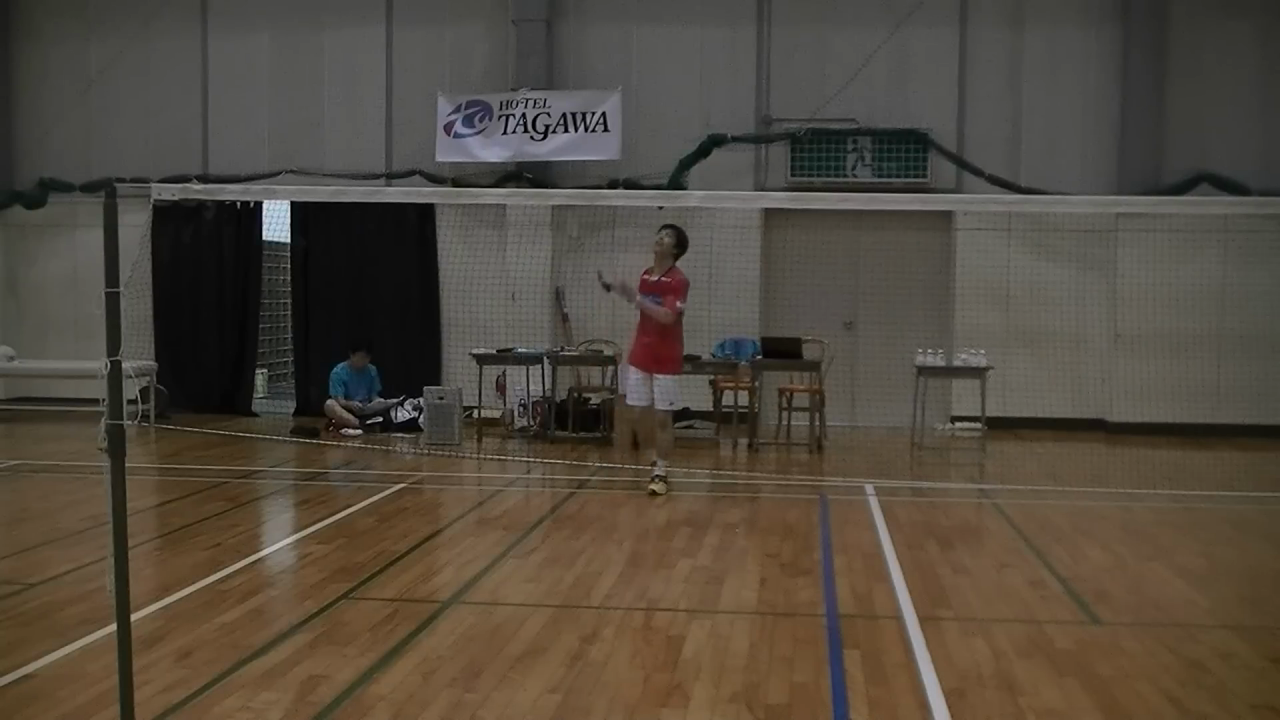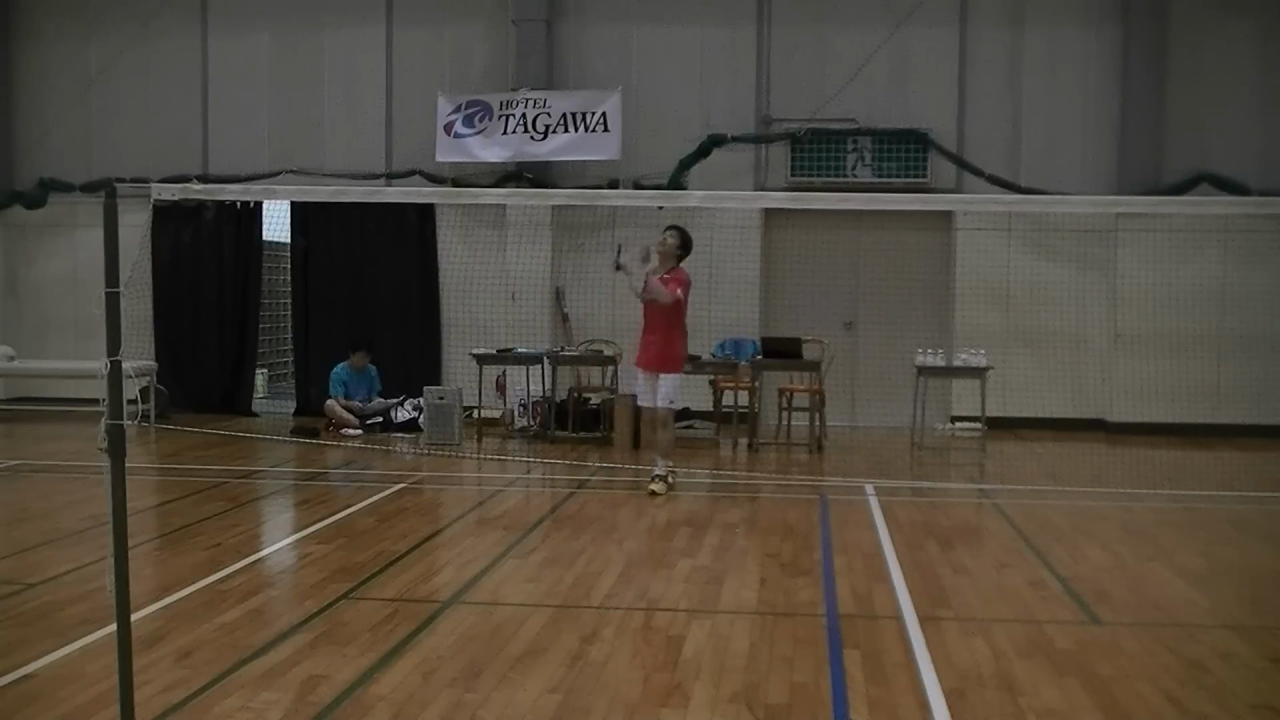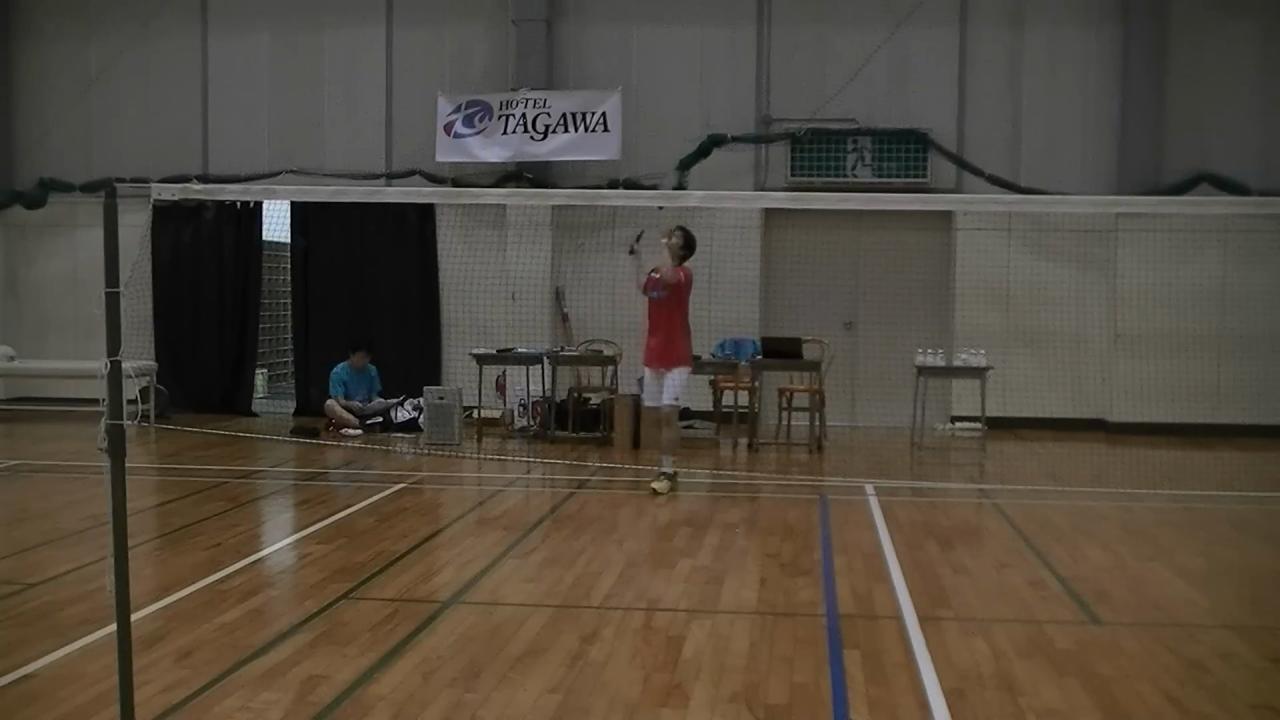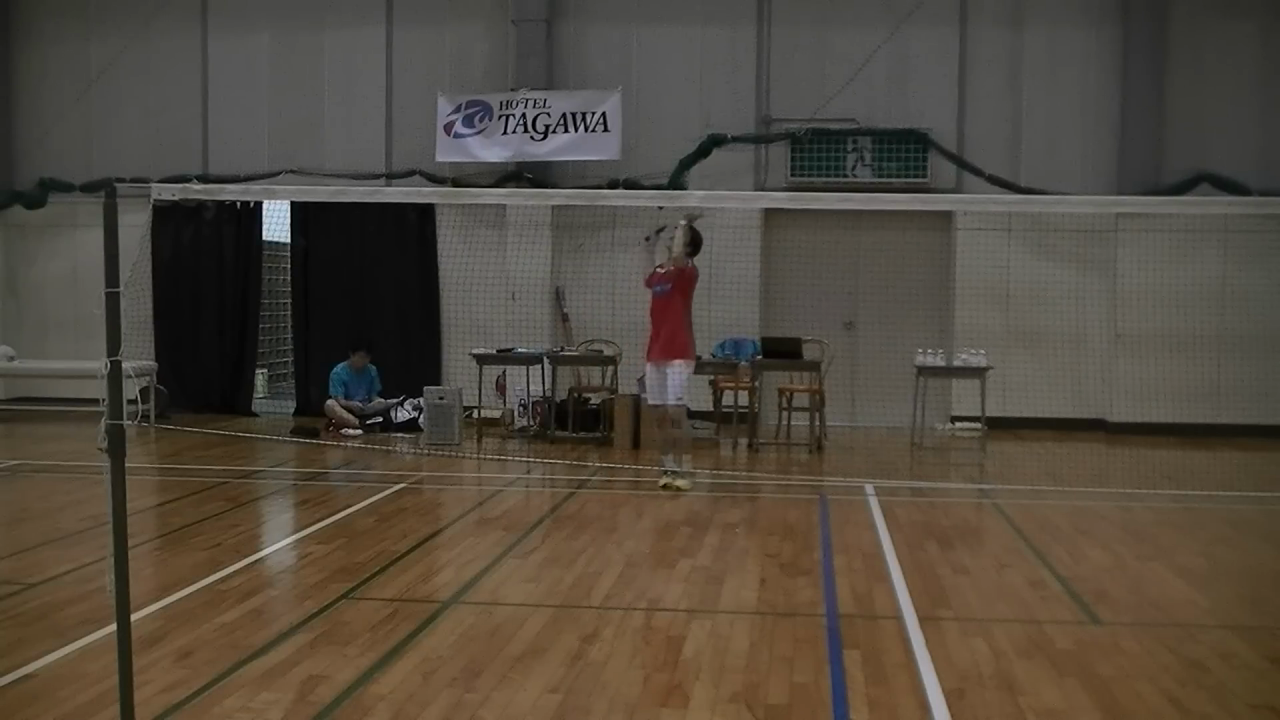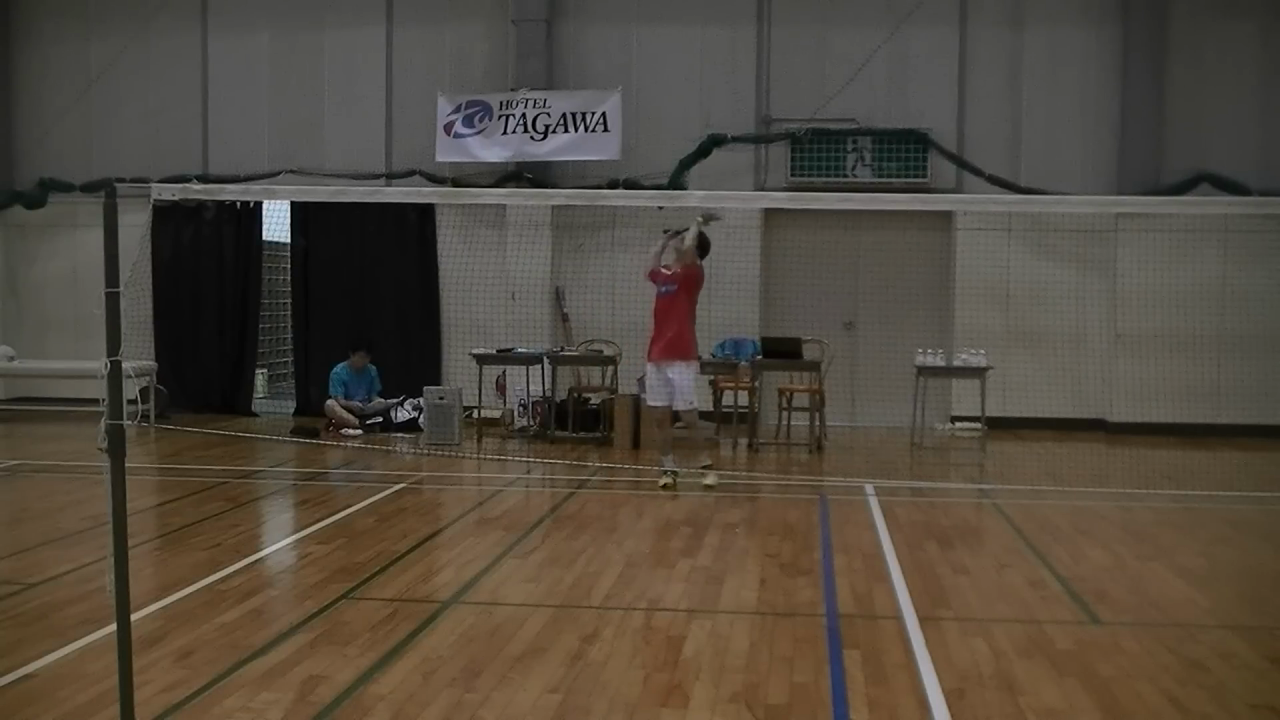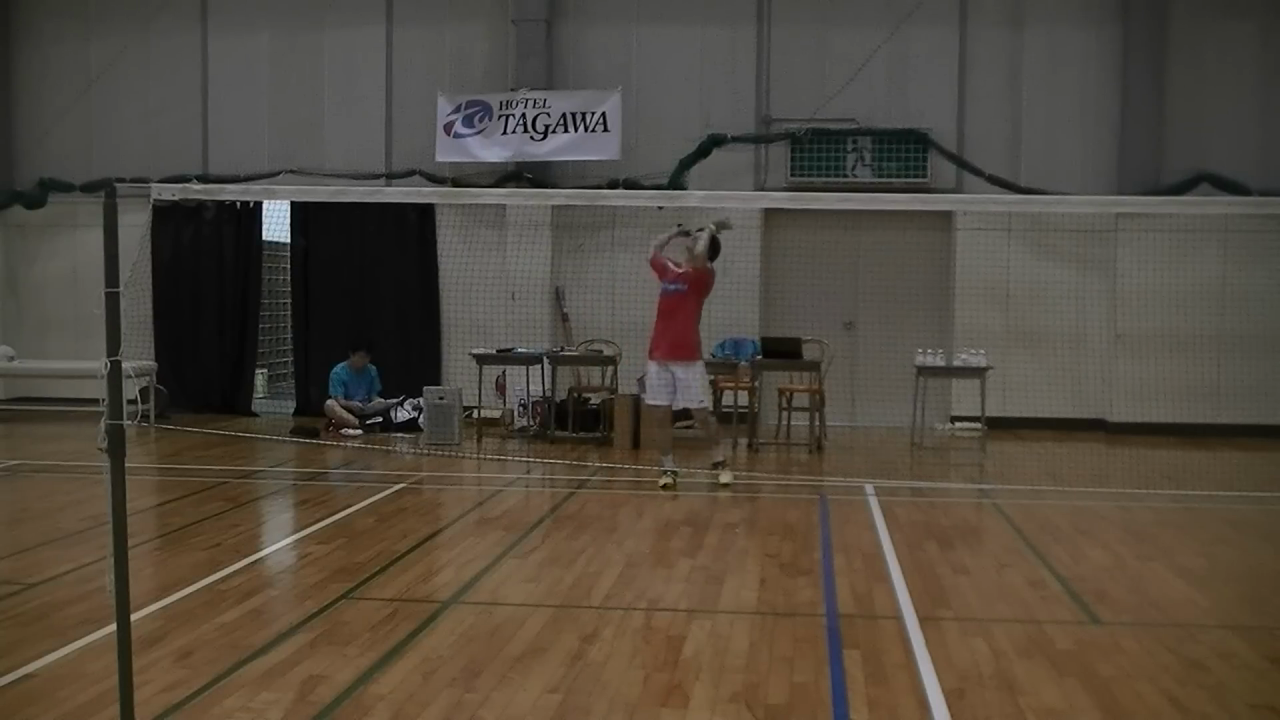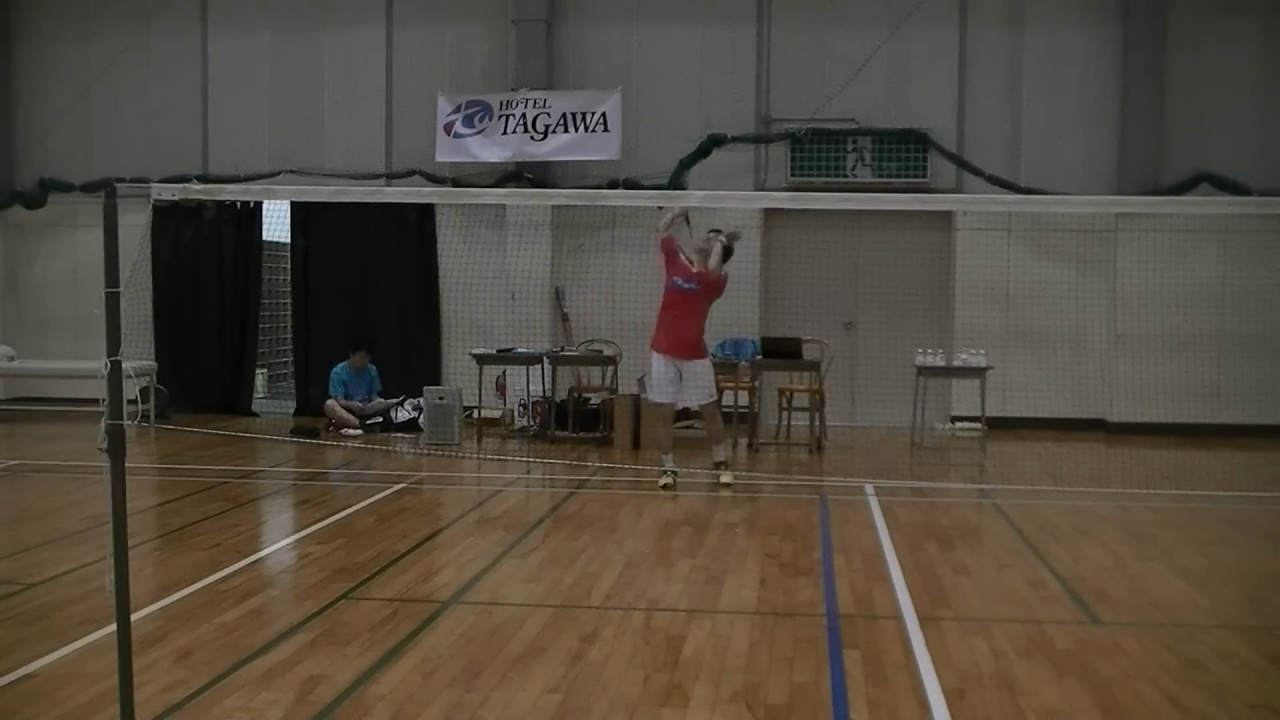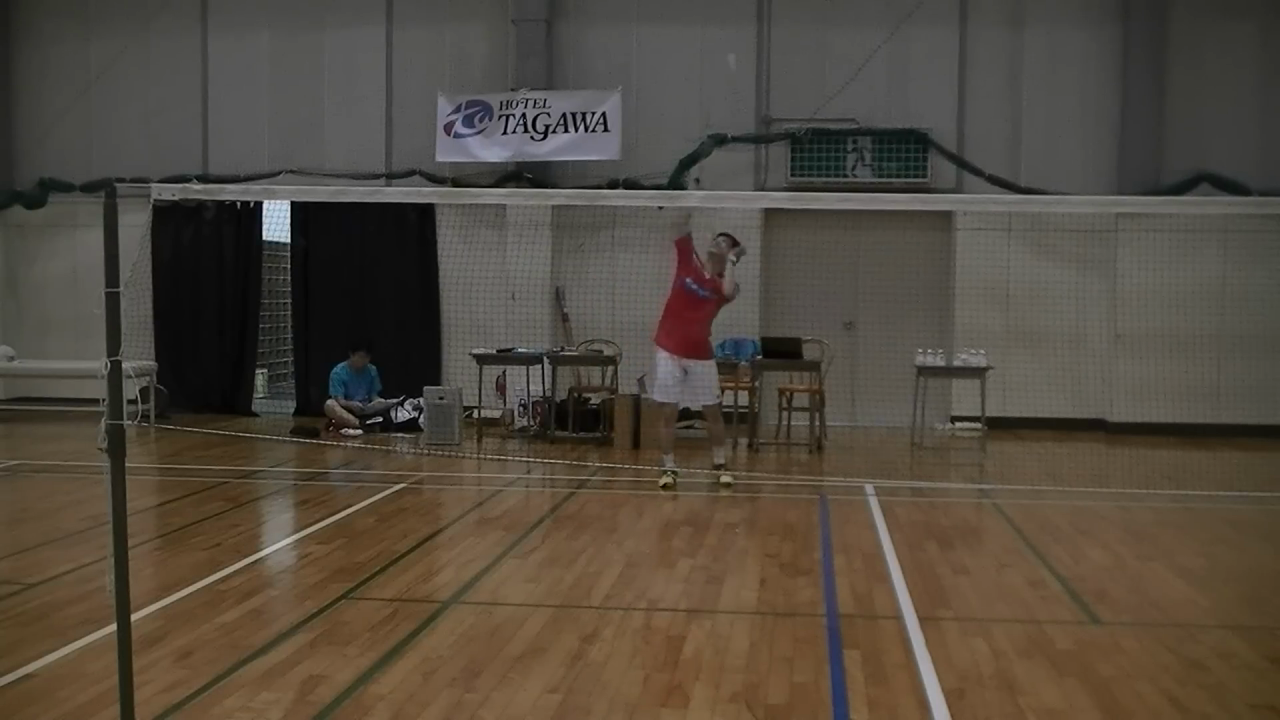
dt=0.1s
person 1, frame 1
left shoulder: (678, 281)
right shoulder: (647, 277)
left elbow: (667, 316)
left wrist: (637, 298)
right wrist: (621, 290)
left hip: (666, 360)
right hip: (640, 356)
left knee: (661, 418)
right knee: (640, 416)
left ankle: (660, 474)
right ankle: (655, 467)
person 1, frame 2
left shoulder: (680, 278)
right shoulder: (653, 275)
left elbow: (664, 298)
left wrist: (650, 270)
right wrist: (630, 272)
left hip: (670, 359)
right hip: (647, 356)
left knee: (663, 417)
right knee: (648, 417)
left ankle: (662, 473)
right ankle: (662, 467)
person 1, frame 3
left shoulder: (682, 275)
right shoulder: (653, 275)
left elbow: (667, 274)
left wrist: (665, 242)
right wrist: (637, 258)
left hip: (675, 358)
right hip: (652, 356)
left knee: (668, 413)
right knee: (656, 415)
left ankle: (667, 472)
right ankle: (665, 468)
person 1, frame 4
left shoulder: (687, 270)
right shoulder: (658, 271)
left elbow: (677, 256)
left wrist: (681, 226)
left hip: (679, 353)
right hip: (655, 353)
left knee: (675, 412)
right knee: (659, 415)
left ankle: (684, 469)
right ankle: (669, 467)
person 1, frame 5
left shoulder: (693, 272)
right shoulder: (662, 273)
left elbow: (687, 251)
right elbow: (651, 272)
left wrist: (697, 226)
right wrist: (667, 240)
left hip: (683, 356)
right hip: (657, 355)
left knee: (688, 415)
right knee: (660, 416)
left ankle: (705, 464)
right ankle: (668, 468)
person 1, frame 6
left shoulder: (703, 274)
right shoulder: (669, 268)
left elbow: (699, 254)
right elbow: (654, 251)
left wrist: (710, 230)
right wrist: (676, 232)
left hip: (688, 356)
right hip: (659, 354)
left knee: (702, 414)
right knee: (661, 416)
left ankle: (720, 462)
right ankle: (668, 468)
person 1, frame 7
left shoulder: (717, 276)
right shoulder: (677, 260)
left elbow: (712, 270)
right elbow: (663, 229)
left wrist: (721, 243)
right wrist: (678, 214)
left hip: (694, 354)
right hip: (663, 352)
left knee: (710, 411)
right knee: (664, 413)
left ankle: (721, 463)
right ankle: (668, 468)
person 1, frame 8
left shoulder: (727, 285)
right shoulder: (689, 260)
left elbow: (729, 292)
right elbow: (681, 228)
left wrist: (732, 261)
right wrist: (689, 212)
left hip: (701, 354)
right hip: (669, 350)
left knee: (712, 412)
right knee: (668, 413)
left ankle: (720, 465)
right ankle: (669, 468)
